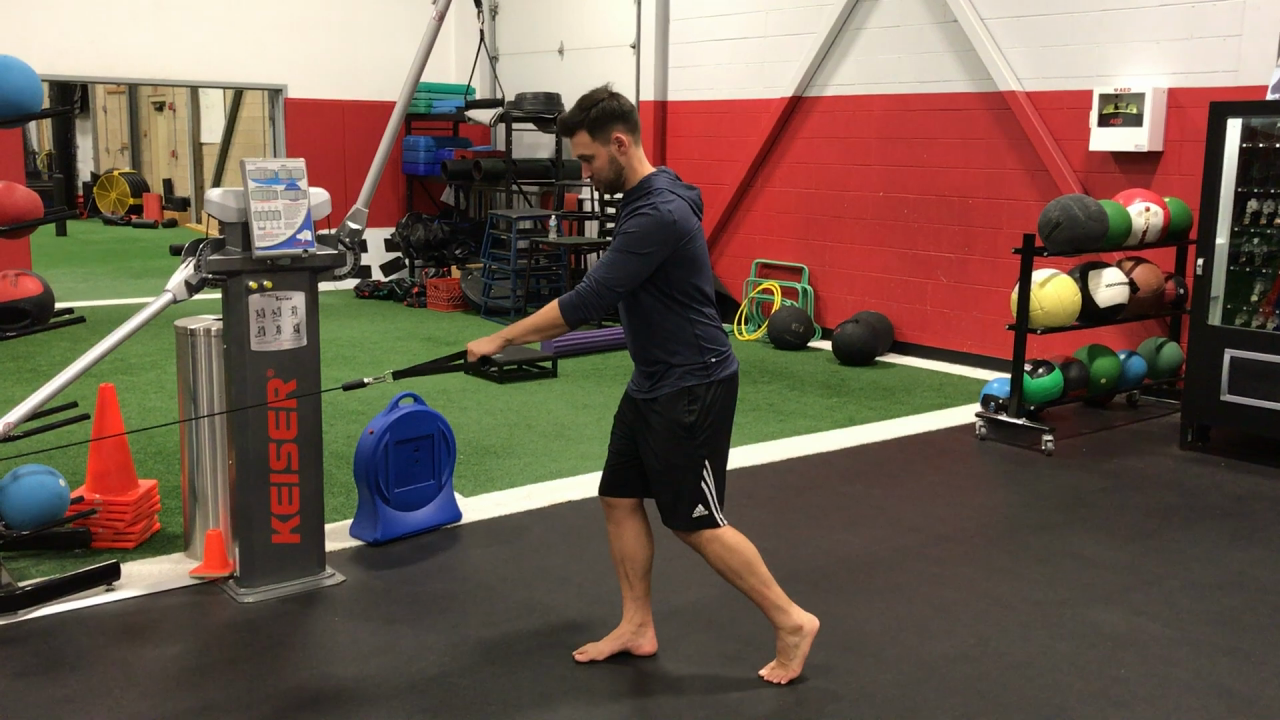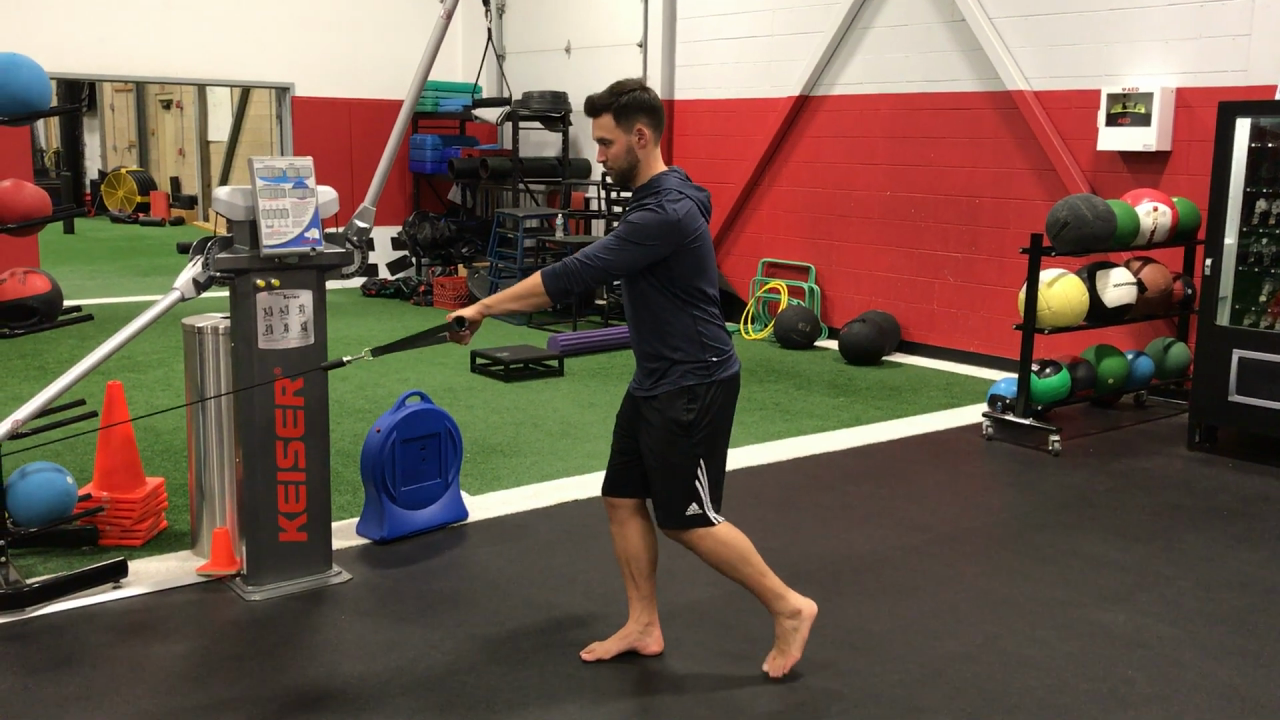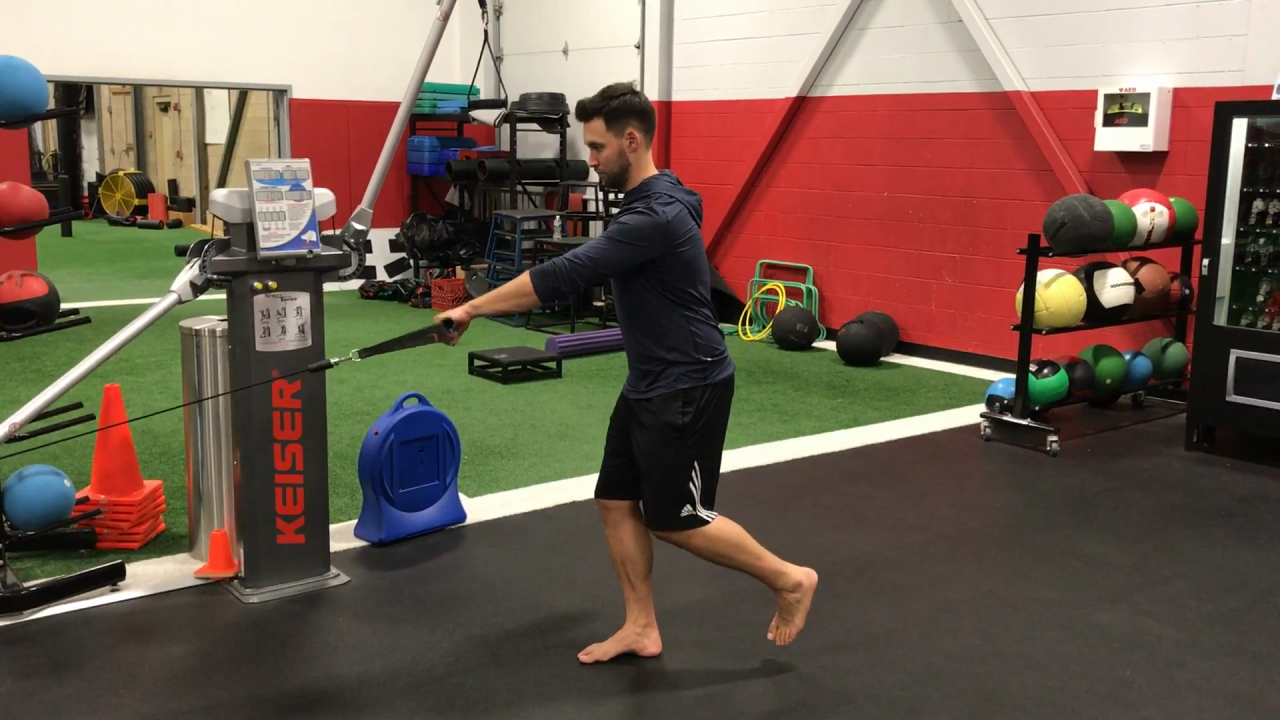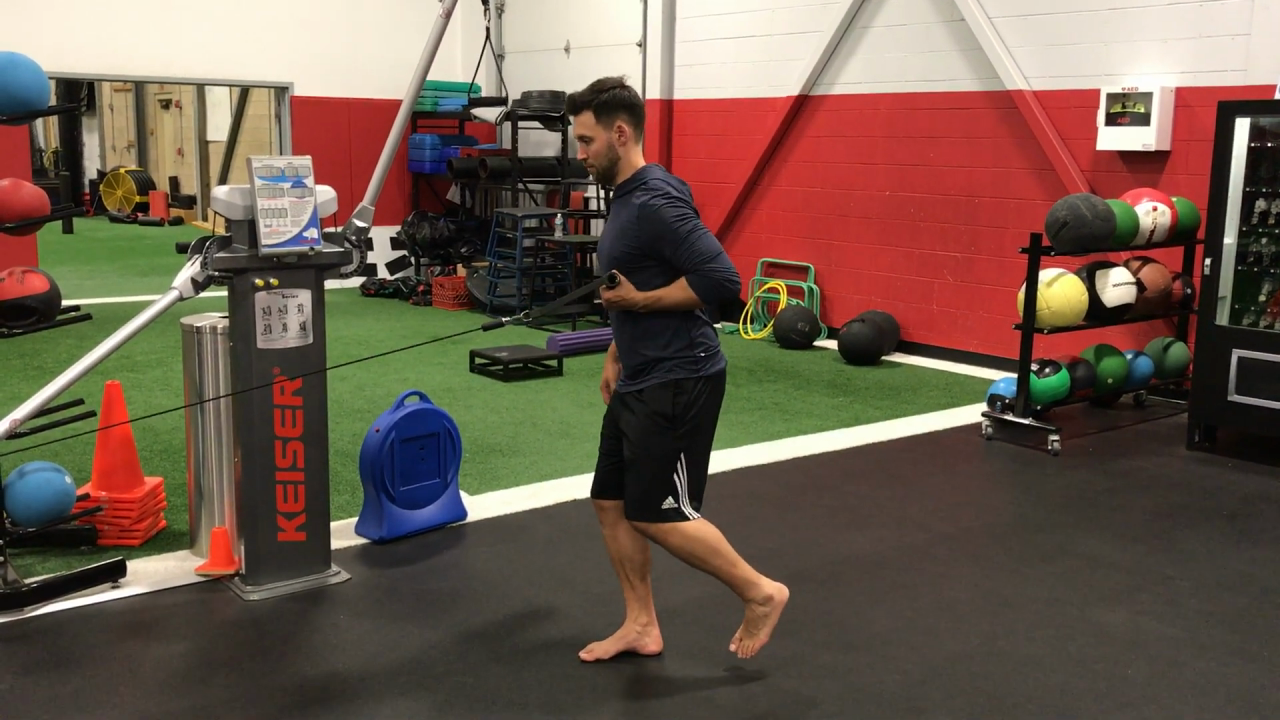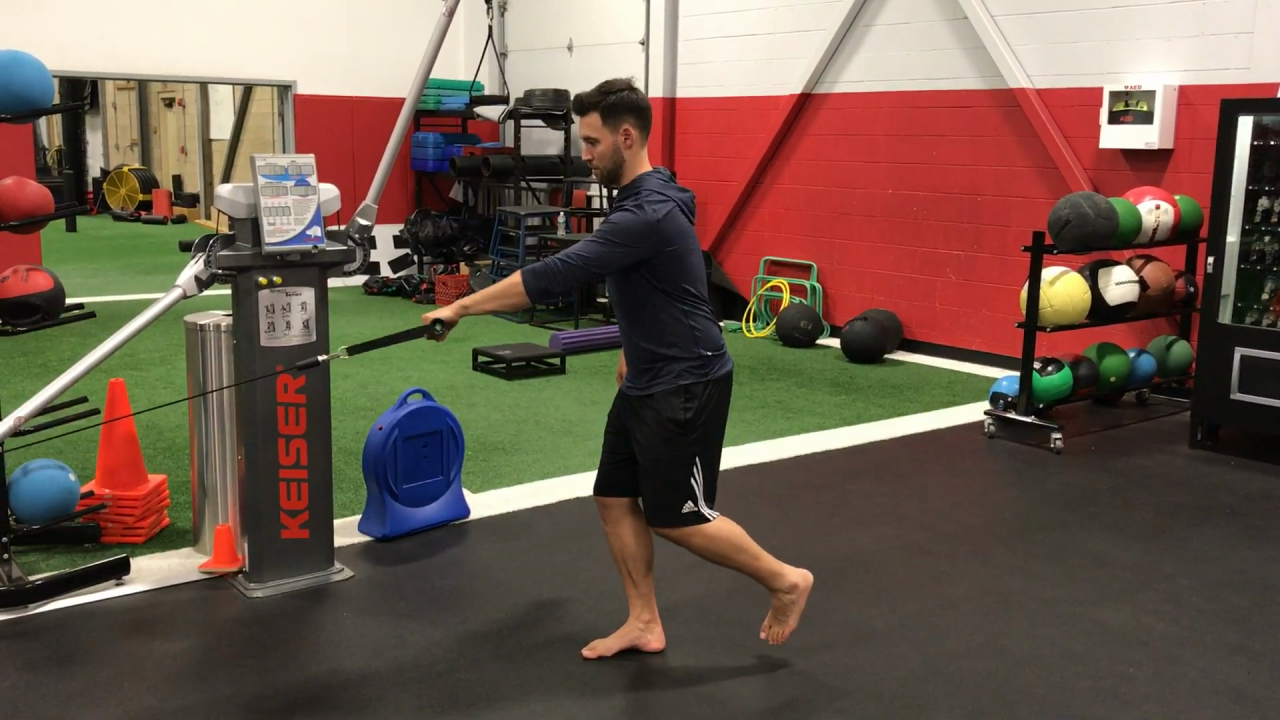
dt=1s
person 1, frame 1
left shoulder: (658, 215)
right shoulder: (644, 201)
left elbow: (588, 302)
left wrist: (501, 338)
left hip: (692, 387)
right hip: (654, 382)
left knee: (694, 521)
right knee: (620, 500)
left ankle: (791, 622)
right ankle: (637, 627)
person 1, frame 2
left shoulder: (666, 212)
right shoulder: (654, 200)
left elbow: (575, 275)
left wrist: (483, 308)
left hip: (694, 384)
right hip: (657, 380)
left knee: (687, 520)
right knee: (623, 500)
left ankle: (788, 609)
right ankle: (643, 626)
person 1, frame 3
left shoulder: (654, 216)
right shoulder: (647, 202)
left elbow: (562, 276)
left wrist: (468, 309)
left hip: (688, 387)
right hip: (650, 383)
left knee: (677, 520)
right knee: (616, 503)
left ankle: (789, 580)
right ankle: (641, 628)
person 1, frame 4
left shoulder: (657, 203)
right shoulder: (628, 197)
left elbow: (719, 280)
left wrist: (638, 300)
right wrist: (615, 355)
left hip: (678, 380)
right hip: (641, 378)
left knee: (657, 514)
right knee: (611, 503)
left ankle: (760, 593)
right ankle: (641, 626)
person 1, frame 5
left shoulder: (647, 213)
right shoulder: (641, 199)
left elbow: (555, 276)
left wrist: (461, 307)
right wrist: (631, 350)
left hip: (685, 385)
right hip: (649, 380)
left knee: (677, 517)
right knee: (615, 500)
left ankle: (785, 581)
right ankle: (644, 624)
